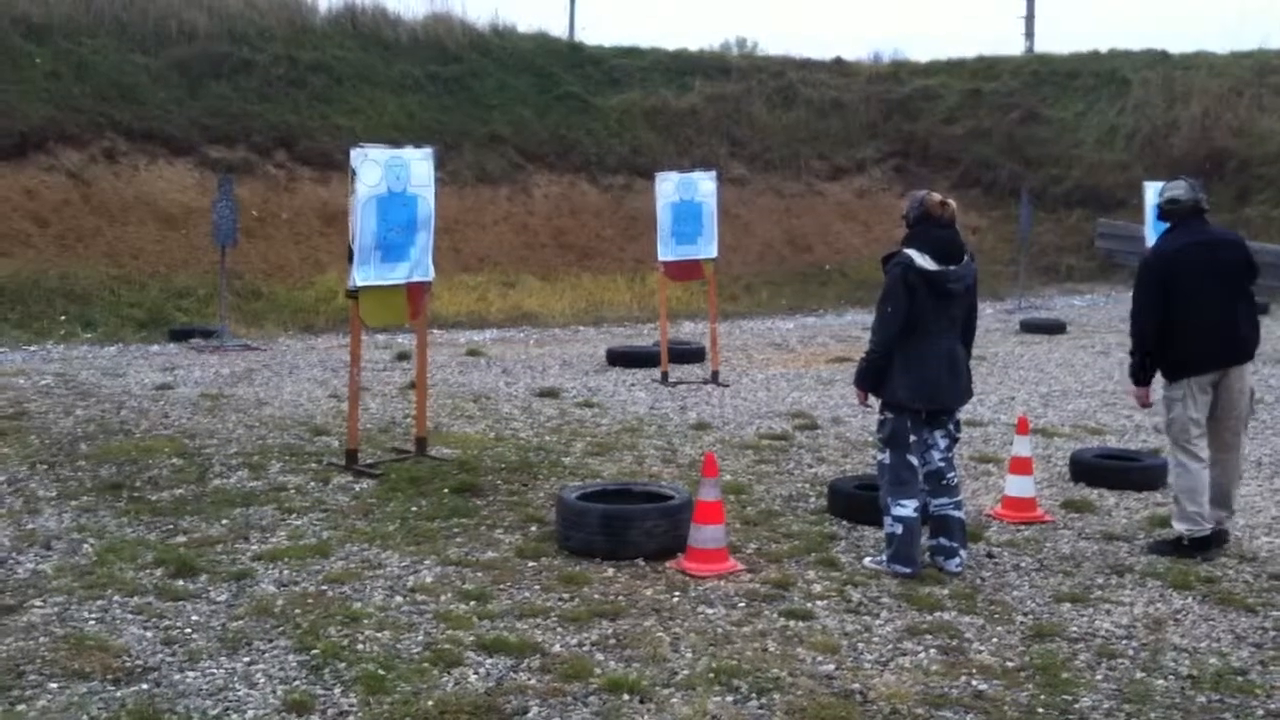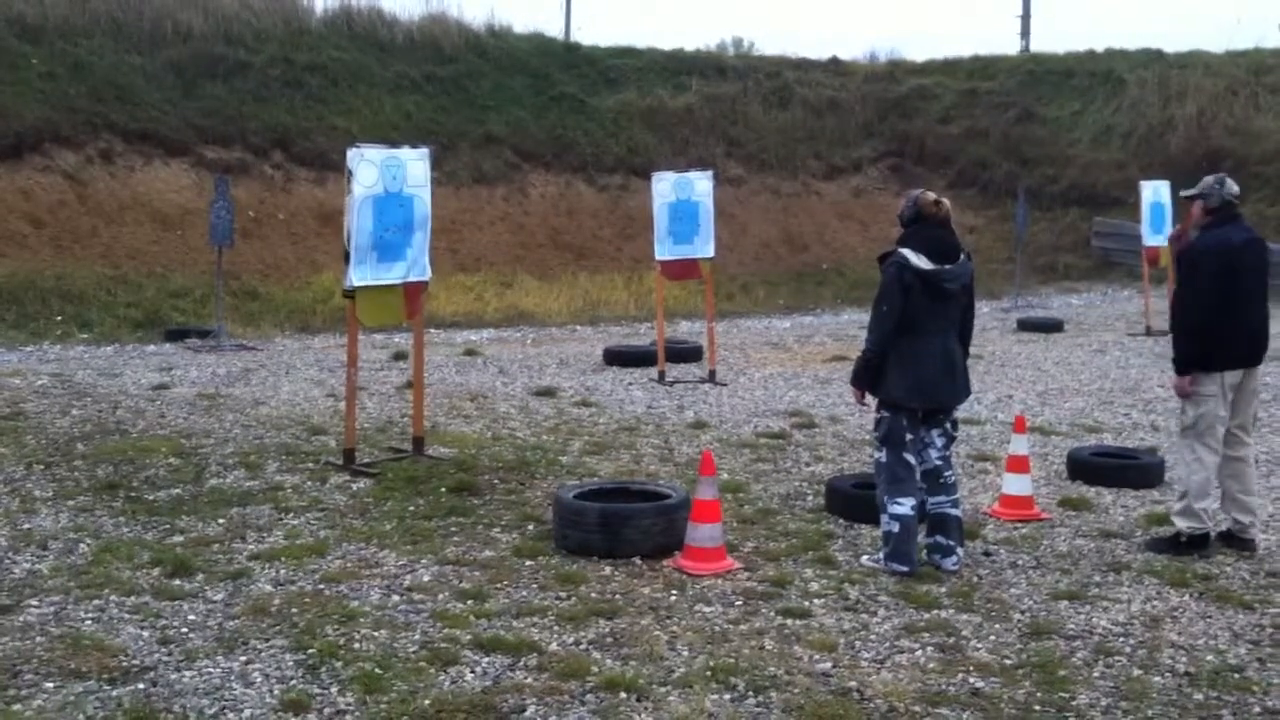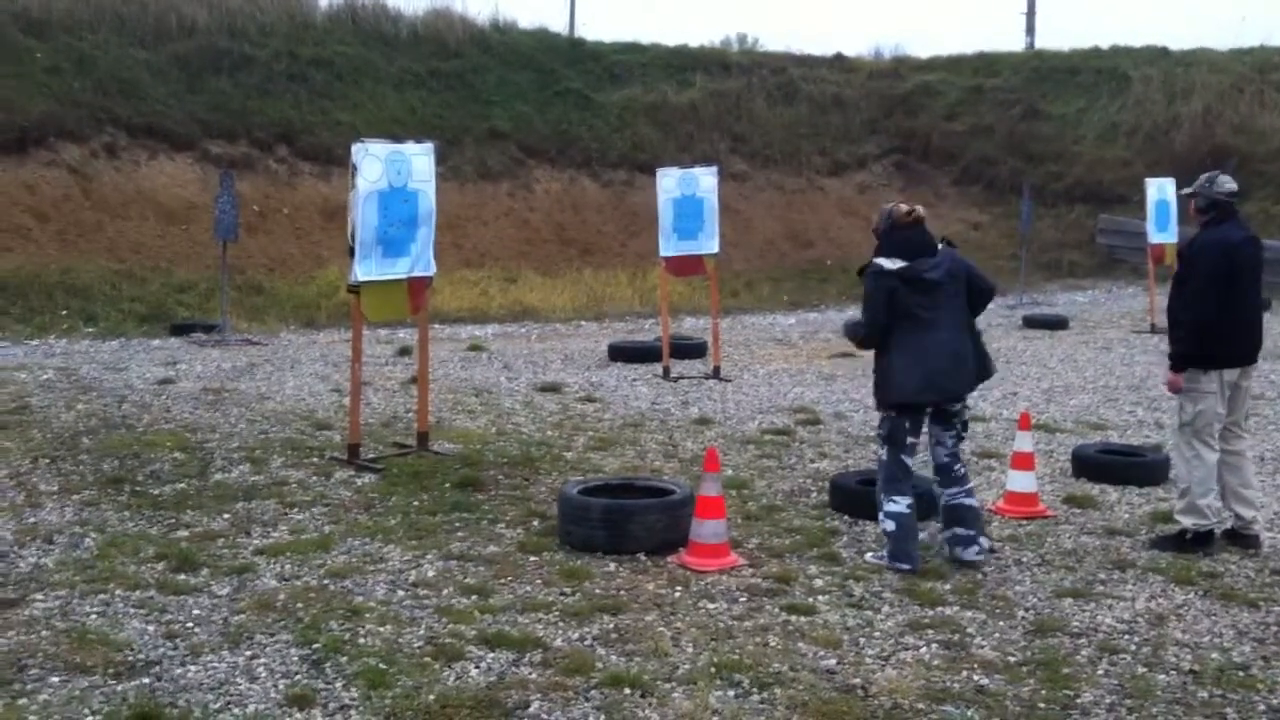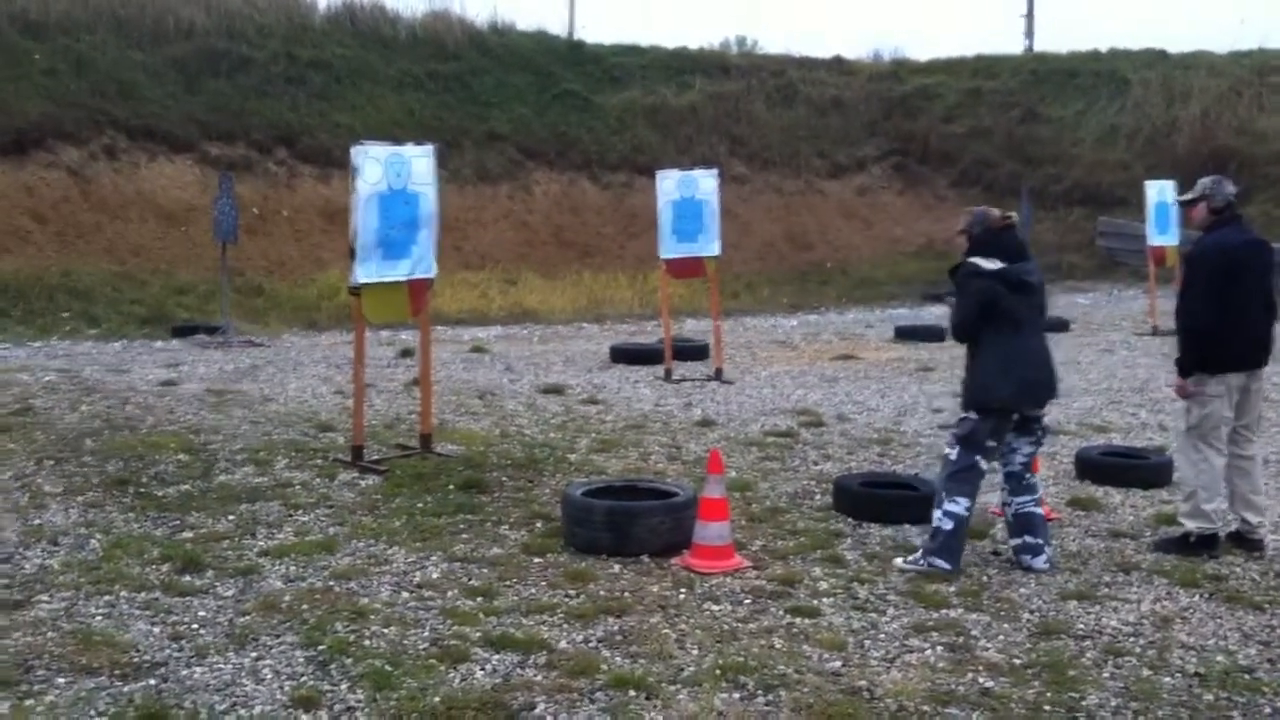
dt=1s
person 1, frame 1
left shoulder: (1159, 258)
right shoulder: (1233, 243)
left elbow: (1146, 322)
right elbow: (1249, 282)
left wrist: (1141, 377)
left hip: (1188, 365)
right hip: (1235, 358)
left knee: (1189, 449)
right knee: (1228, 444)
left ankle: (1195, 534)
right ankle: (1218, 522)
person 1, frame 2
left shoulder: (1207, 246)
right shoulder: (1252, 242)
left elbow: (1195, 311)
left wrist: (1183, 367)
right wrist: (1185, 255)
left hip: (1213, 362)
right hip: (1247, 357)
left knee: (1199, 444)
right knee: (1239, 443)
left ankle: (1193, 532)
right ankle: (1244, 530)
person 1, frame 3
left shoulder: (1207, 245)
right shoulder: (1247, 240)
left elbow: (1196, 310)
left wrist: (1179, 363)
left hip: (1208, 359)
right hip: (1241, 355)
left knee: (1197, 442)
right knee: (1233, 438)
left ankle: (1198, 530)
right ankle: (1246, 526)
person 1, frame 4
left shoulder: (1209, 249)
right shoulder: (1258, 246)
left elbow: (1196, 316)
right elbow: (1267, 305)
left wrist: (1185, 368)
left hip: (1216, 364)
right hip: (1251, 360)
left knee: (1203, 446)
right knee: (1244, 444)
left ankle: (1201, 532)
right ankle: (1252, 530)
person 2, frame 1
left shoulder: (906, 265)
right shoulder: (965, 265)
left elbow: (886, 330)
right elbow: (968, 329)
left wrist: (866, 377)
left hip: (906, 383)
right hip: (949, 380)
left knee: (900, 467)
right knee: (941, 465)
left ankle: (901, 557)
right ankle: (950, 552)
person 2, frame 2
left shoulder: (901, 265)
right shoulder: (961, 264)
left elbow: (882, 329)
right elbow: (965, 327)
left wrist: (862, 376)
left hip: (902, 381)
right hip: (946, 378)
left knee: (896, 465)
right knee: (938, 462)
left ankle: (898, 554)
right ankle: (947, 549)
person 2, frame 3
left shoulder: (883, 273)
right shoulder: (947, 259)
left elbow: (872, 333)
right elbow: (984, 290)
left wrist: (859, 335)
left hip: (907, 380)
right hip: (954, 372)
left knee: (896, 465)
right knee: (950, 459)
left ankle: (901, 553)
right ankle: (968, 541)
person 2, frame 4
left shoulder: (978, 276)
right shoulder: (1028, 270)
left elbow: (961, 330)
left wrist: (957, 308)
left hip: (994, 387)
right hip: (1034, 382)
left knee: (961, 469)
right knee: (1019, 467)
left ankle: (940, 555)
right ankle: (1034, 551)
